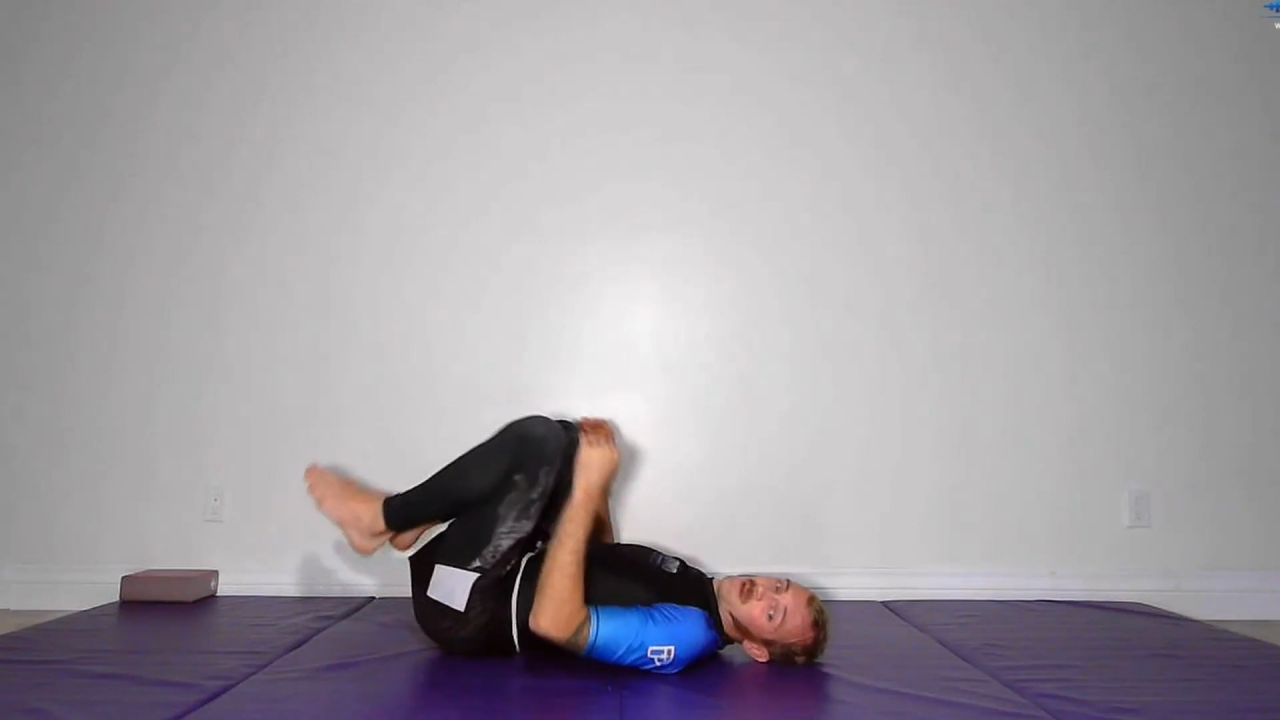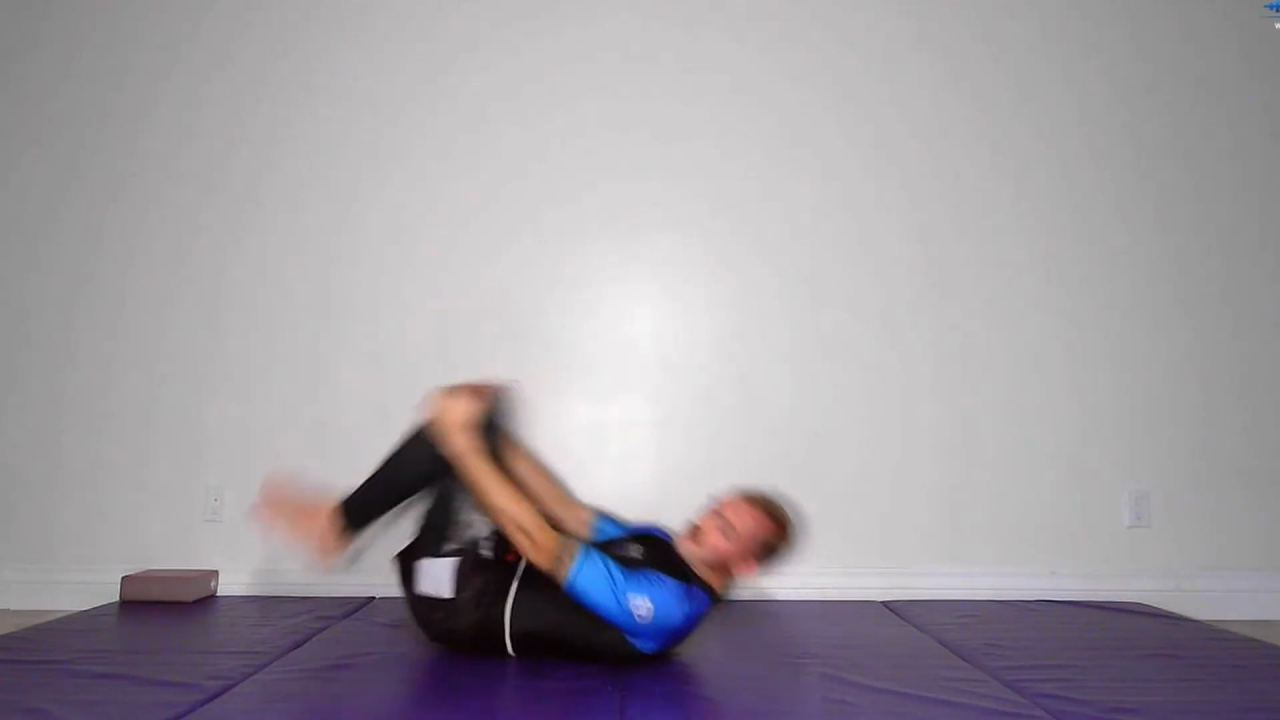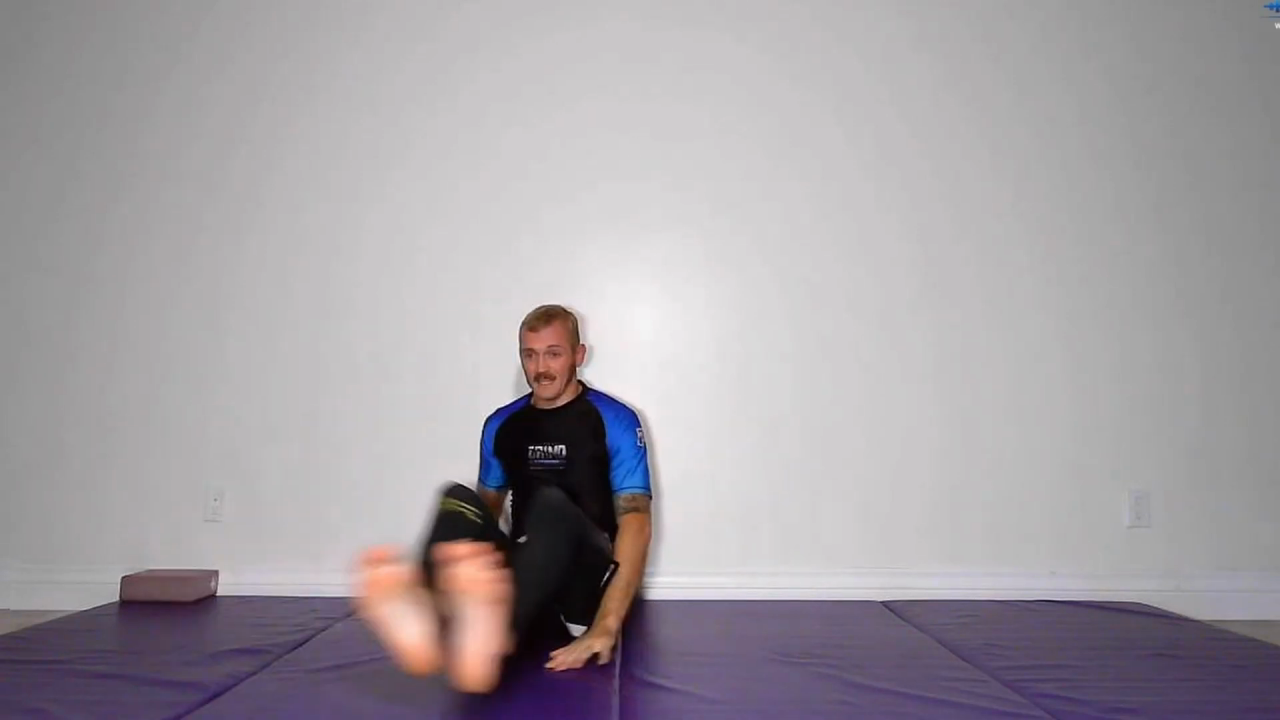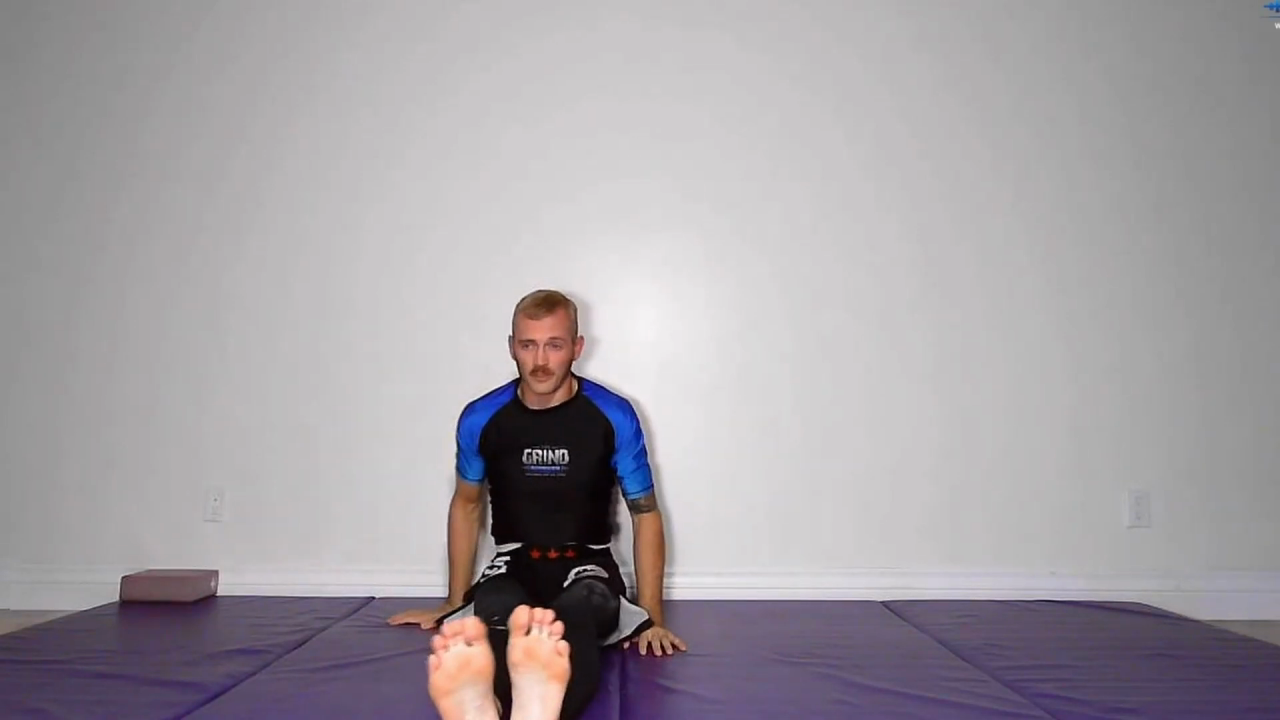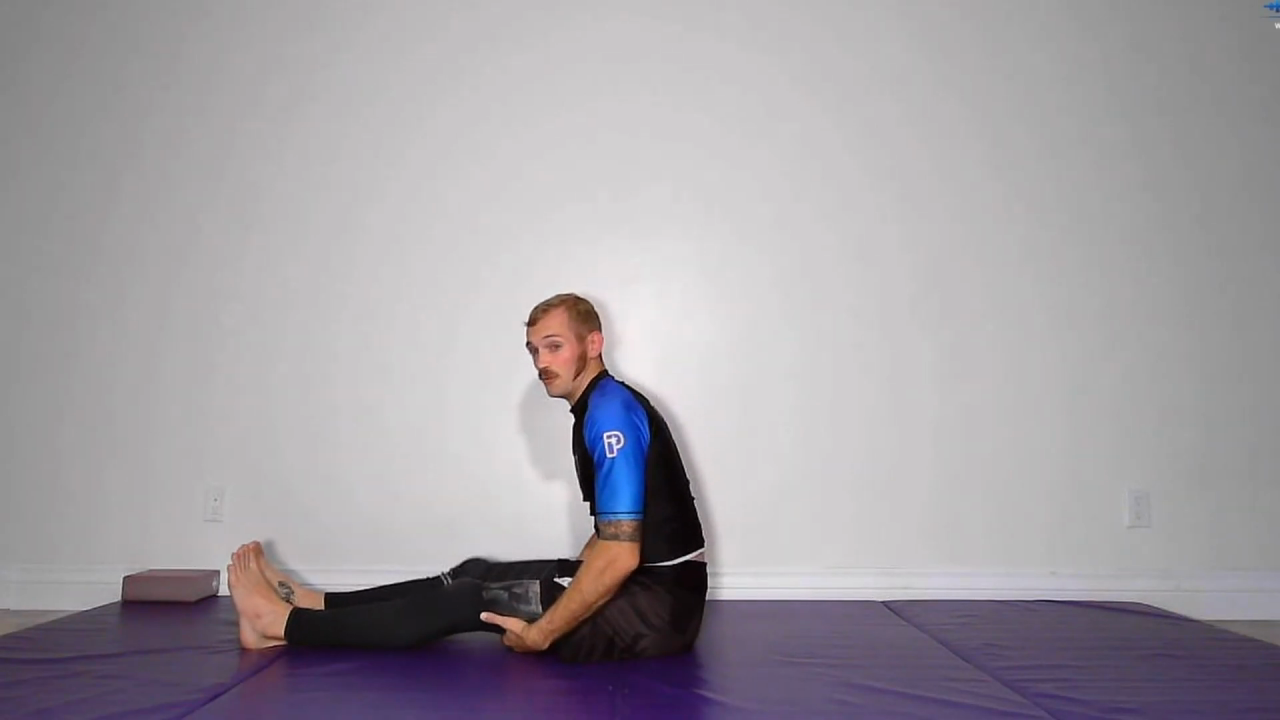
dt=1s
person 1, frame 1
left shoulder: (683, 638)
right shoulder: (697, 588)
left elbow: (554, 624)
left wrist: (587, 488)
right wrist: (598, 485)
left hip: (469, 610)
right hip: (512, 573)
left knee: (538, 438)
right knee: (562, 441)
left ankle: (382, 517)
right ankle: (412, 520)
person 1, frame 2
left shoulder: (665, 606)
right shoulder: (657, 544)
left elbow: (540, 545)
right elbow: (572, 514)
left wrist: (458, 439)
right wrist: (491, 434)
left hip: (467, 607)
right hip: (501, 583)
left knee: (455, 437)
right knee: (472, 435)
left ankle: (336, 521)
right ankle: (341, 518)
person 1, frame 3
left shoulder: (614, 421)
right shoulder: (502, 424)
left elbow: (635, 522)
left wrist: (606, 628)
left hip: (581, 578)
right hip: (510, 570)
left knee: (552, 506)
right knee: (457, 503)
left ankle: (482, 644)
person 1, frame 4
left shoulder: (613, 416)
right shoulder: (481, 418)
left elbow: (645, 515)
right elbow: (466, 504)
left wrist: (651, 621)
right wrist: (455, 603)
left hip: (585, 567)
left knee: (579, 614)
person 1, frame 5
left shoulder: (610, 411)
right shoulder: (599, 408)
left elbow: (620, 555)
left wrist: (540, 633)
right wrist: (562, 585)
left hip: (655, 606)
right hip: (644, 590)
left knee: (469, 599)
right knee: (475, 574)
left ankle: (283, 623)
right ankle: (314, 606)
